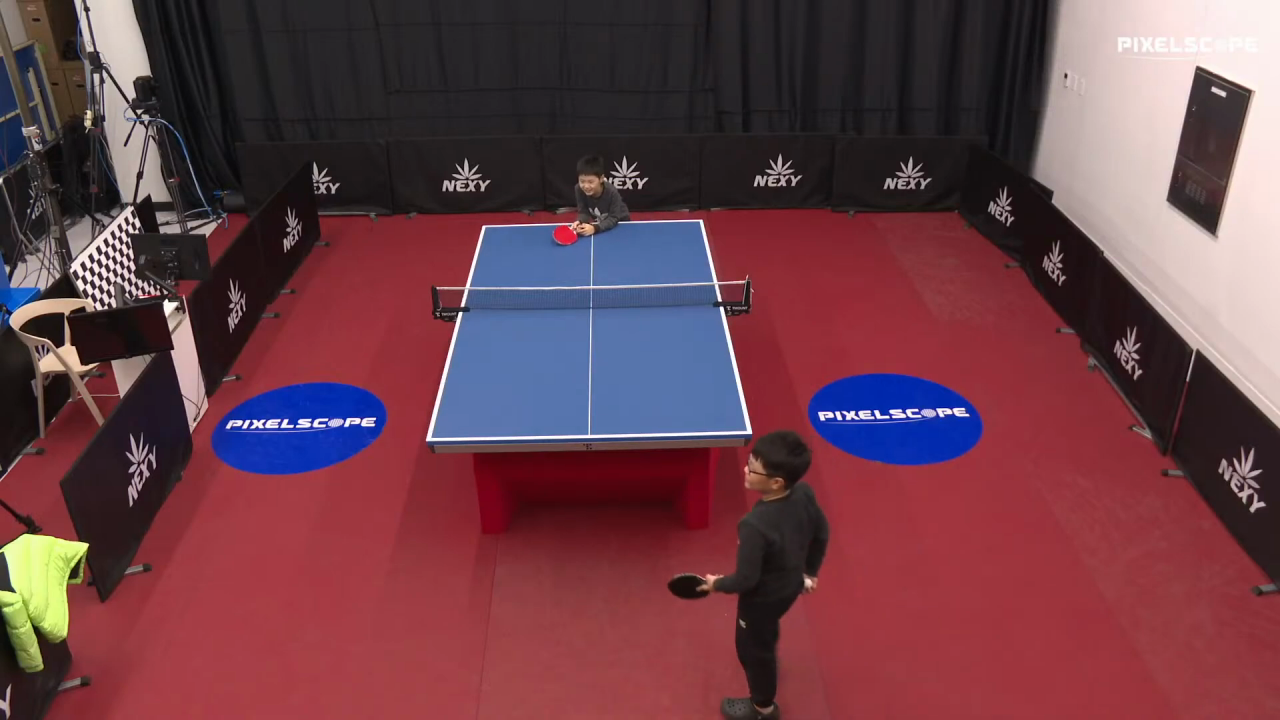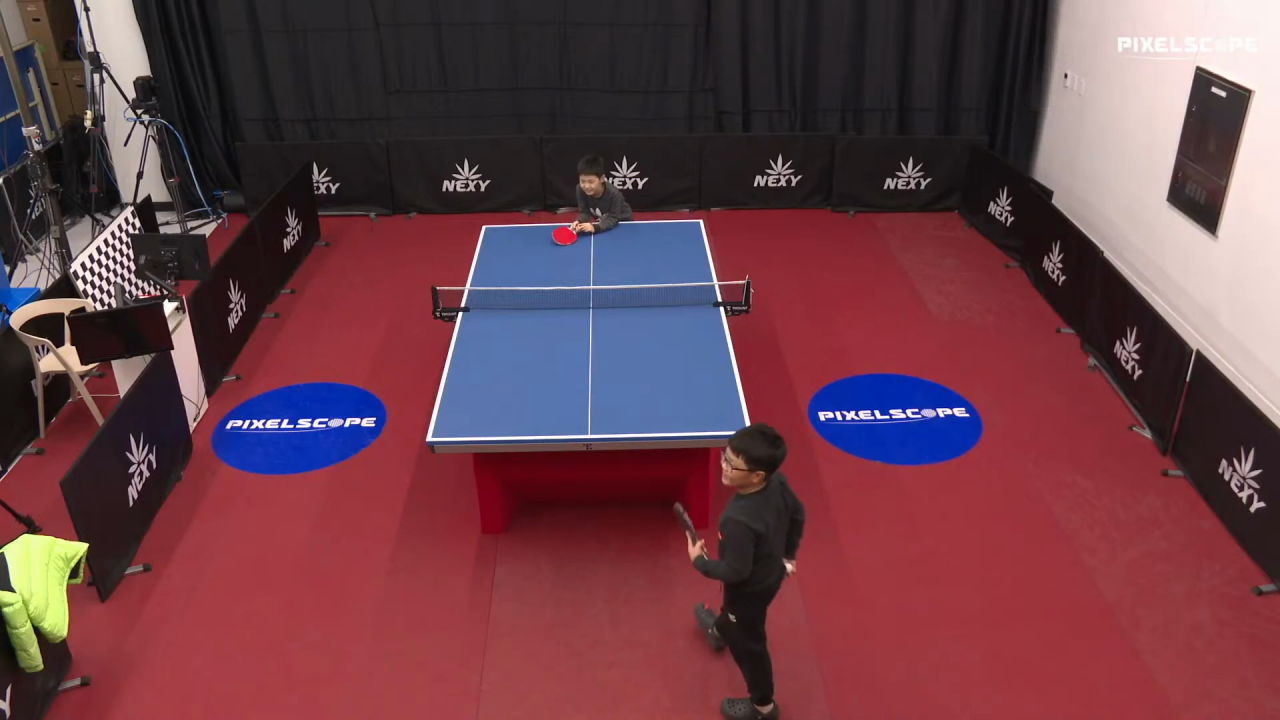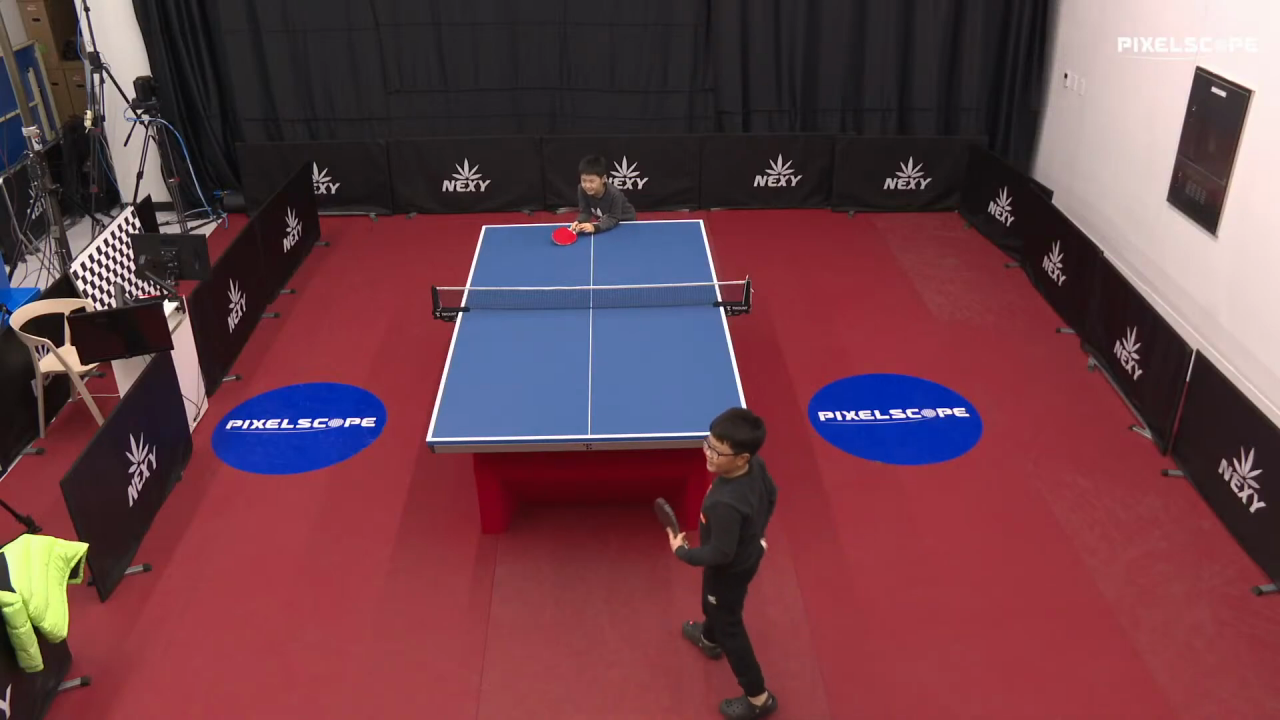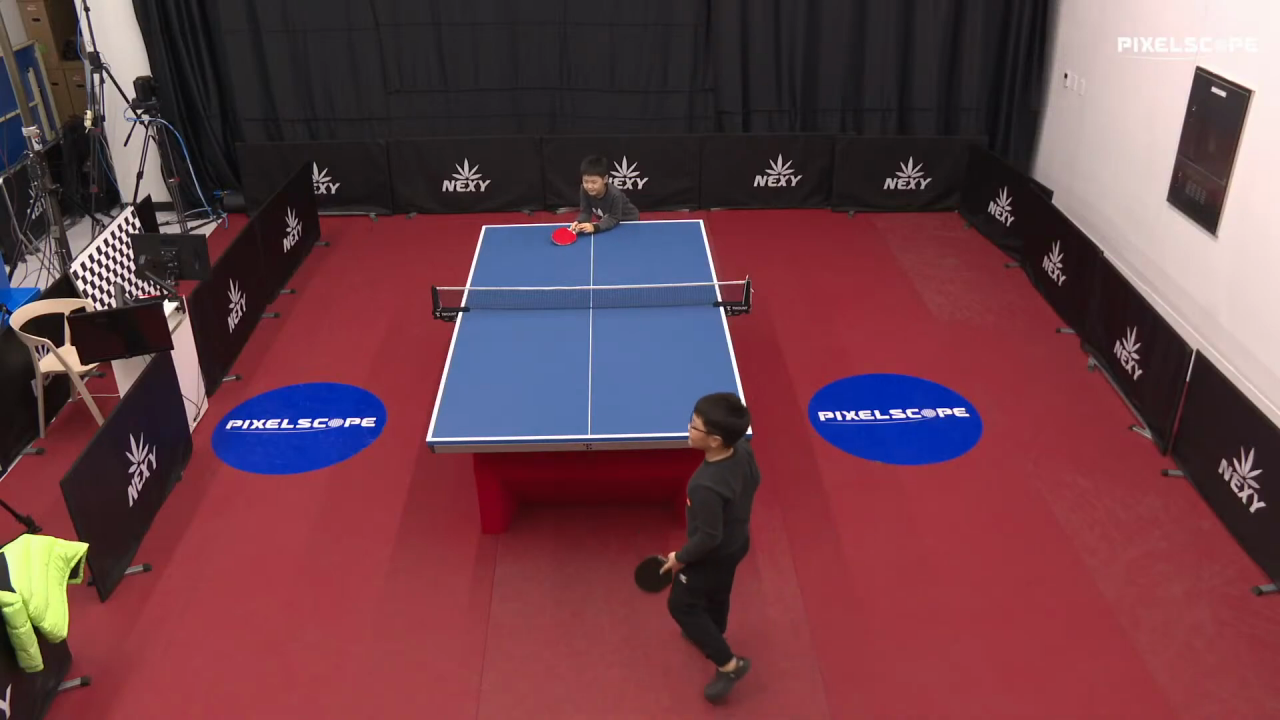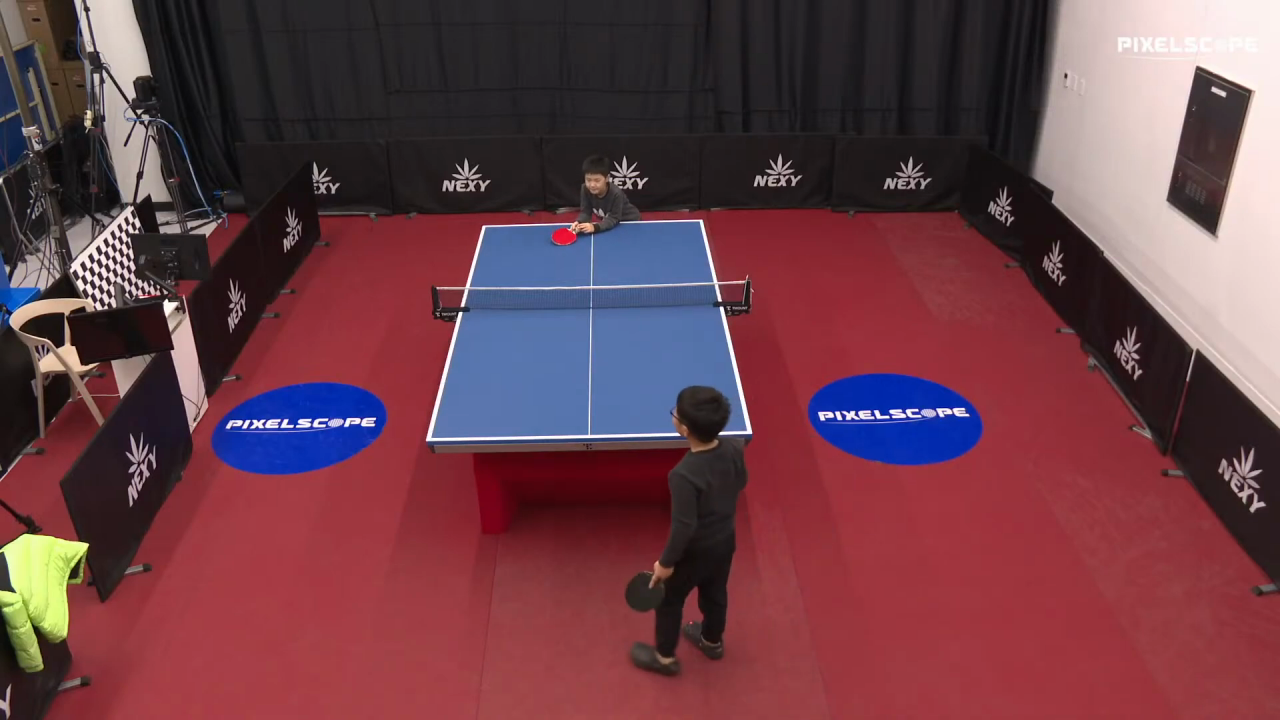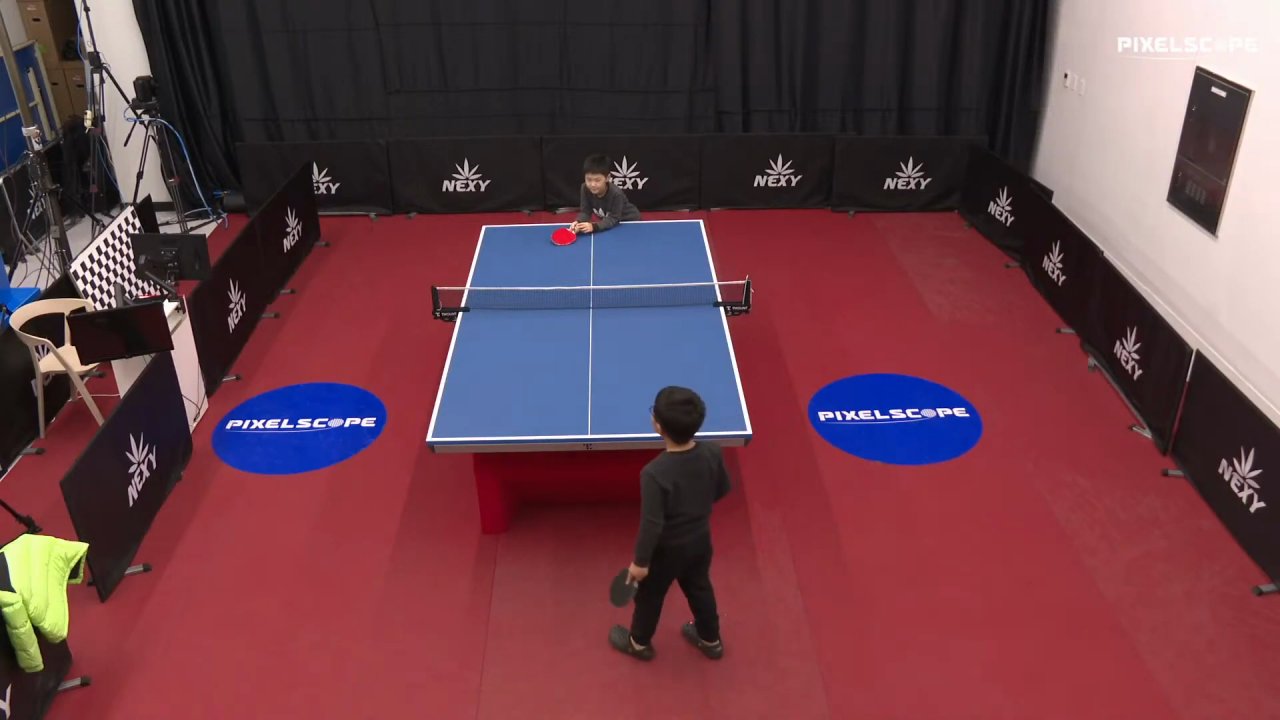
dt=0.2s
person 1, frame 1
left shoulder: (755, 526)
right shoulder: (803, 493)
left elbow: (746, 579)
right elbow: (821, 533)
left wrist: (718, 585)
right wrist: (810, 571)
left hip: (763, 596)
right hip: (791, 584)
left knee: (752, 648)
right knee: (767, 623)
right ankle: (768, 659)
person 1, frame 2
left shoulder: (739, 520)
right shoulder: (778, 482)
left elbow: (735, 572)
right elbow: (797, 515)
left wrist: (700, 560)
right wrist: (788, 554)
left hip: (749, 587)
right hip: (772, 573)
left knee: (747, 643)
right ankle: (719, 630)
person 1, frame 3
left shoulder: (725, 503)
right shoulder: (756, 466)
left elbow: (719, 554)
right elbow: (770, 496)
left wrist: (681, 550)
right wrist: (757, 532)
left hip: (729, 570)
right hip: (748, 556)
left knee: (728, 627)
right knee: (715, 607)
right ankle: (710, 639)
person 1, frame 4
left shoulder: (707, 485)
right shoulder: (743, 451)
left elbow: (708, 538)
right elbow: (753, 483)
left wrist: (680, 558)
left hip: (711, 555)
right hip: (737, 544)
left knee: (682, 605)
right knee: (717, 595)
left ankle: (728, 664)
right ankle: (711, 638)
person 1, frame 5
left shoulder: (684, 475)
right shoulder: (733, 449)
left elbow: (684, 526)
right elbow: (740, 482)
left wrist: (666, 562)
left hip: (696, 550)
right hip: (725, 540)
left knee: (668, 597)
right knee: (715, 592)
left ankle: (664, 656)
right ankle: (712, 640)
person 1, frame 6
left shoulder: (655, 473)
right shoulder: (712, 453)
left elbow: (652, 524)
right elbow: (723, 489)
left wrist: (640, 561)
left hip: (668, 549)
right hip: (700, 540)
left knee: (649, 594)
right knee: (699, 588)
left ankle: (640, 642)
right ankle: (710, 639)
